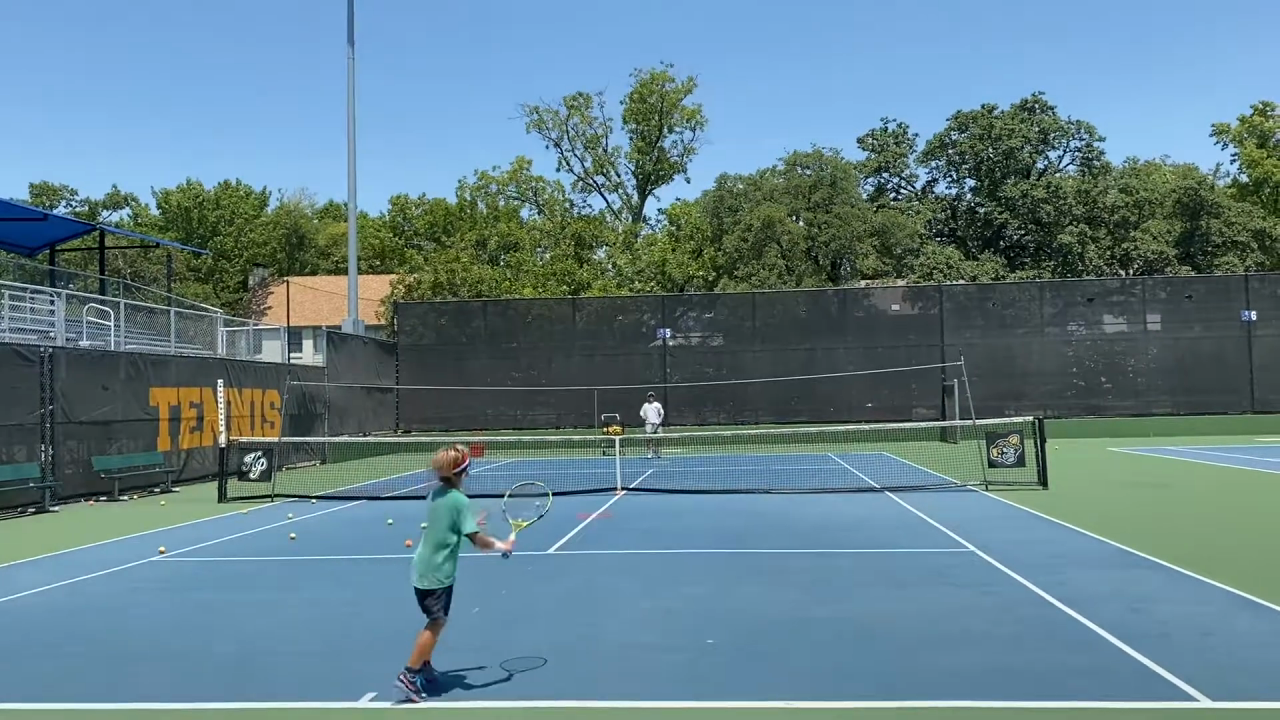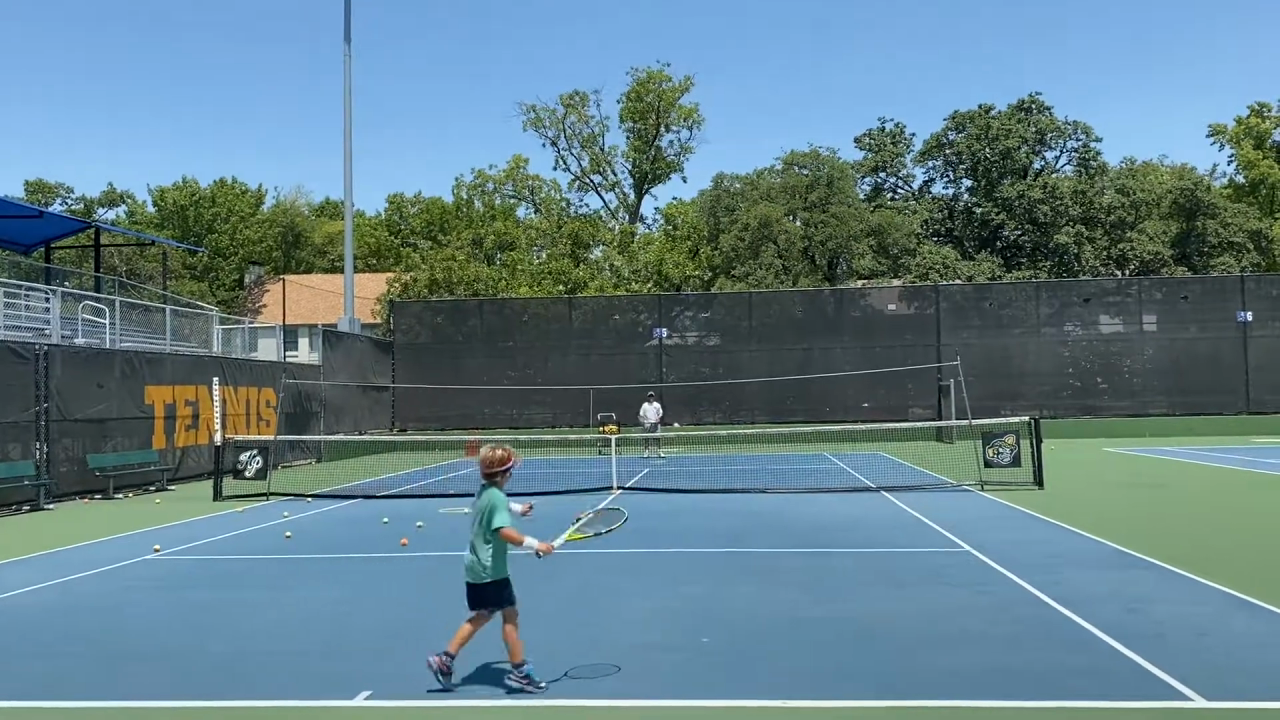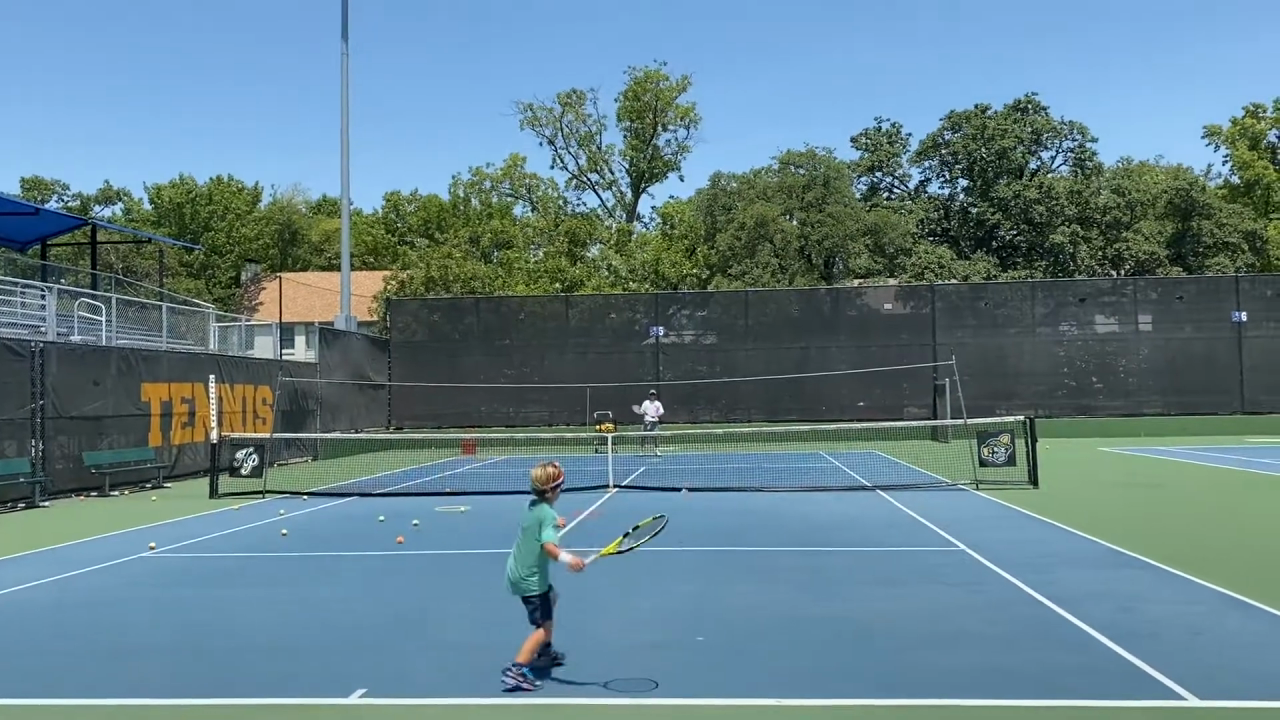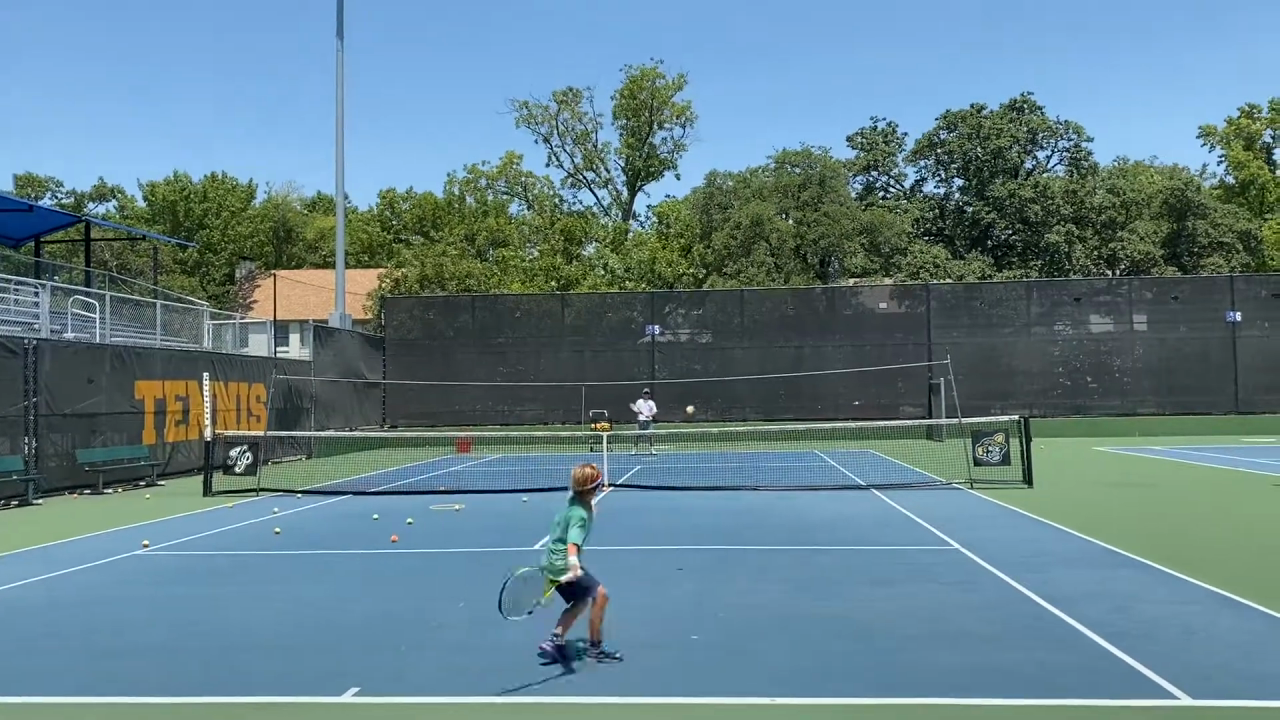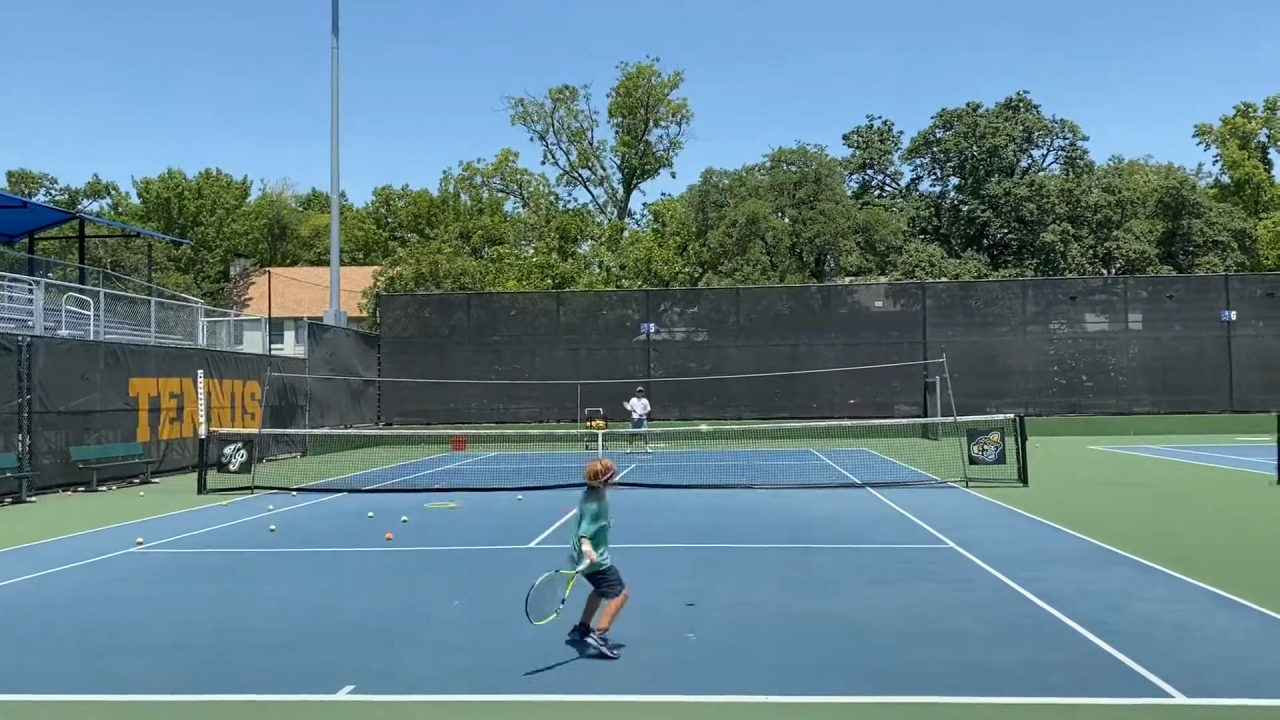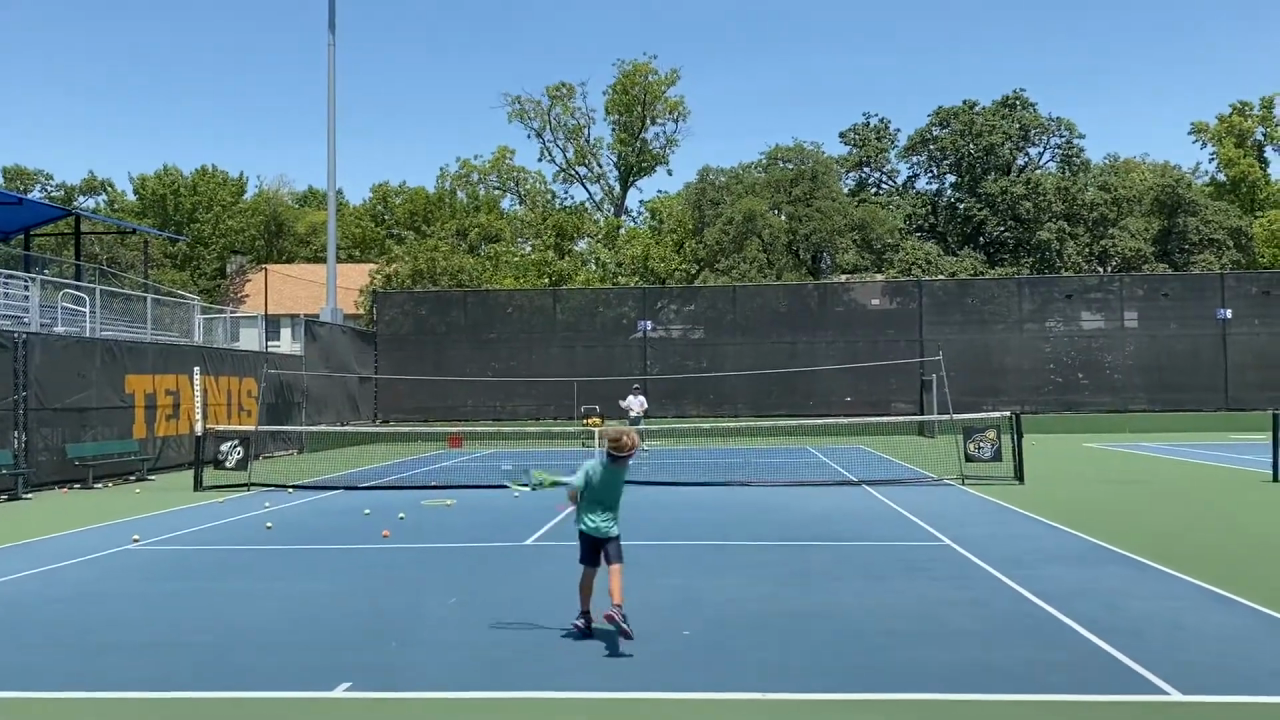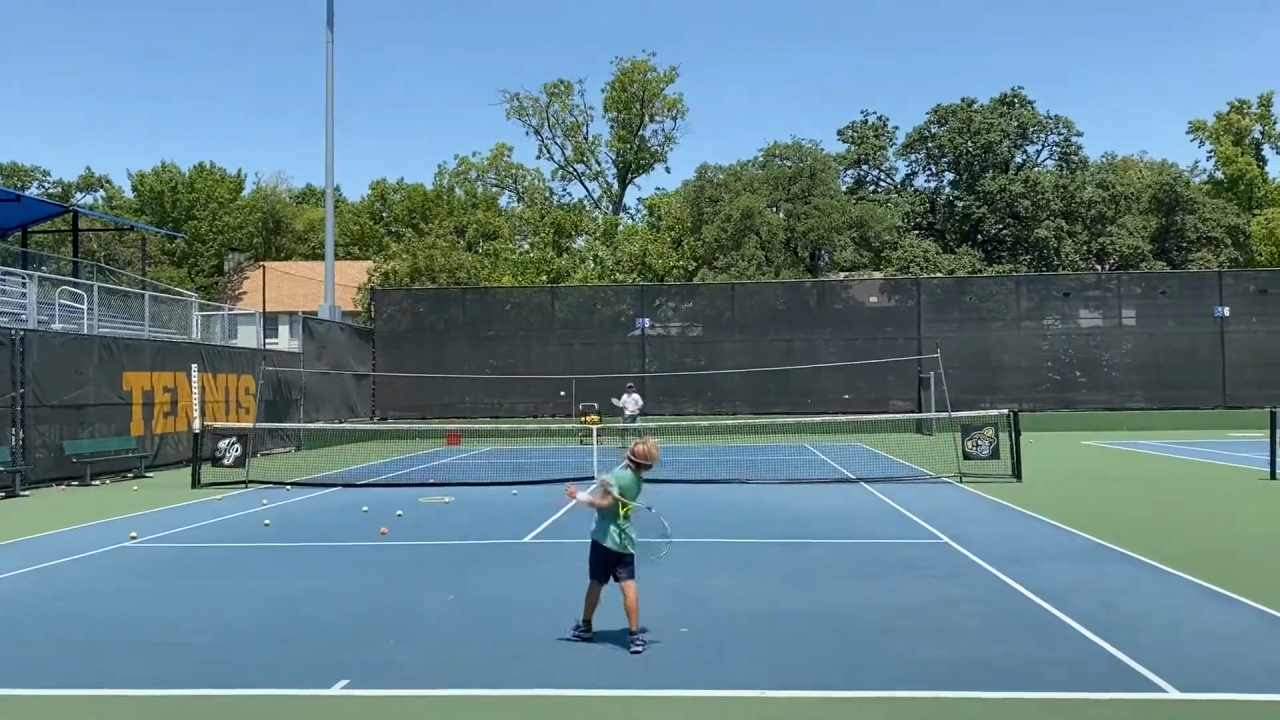
dt=0.3s
person 1, frame 1
left shoulder: (435, 494)
right shoulder: (460, 501)
right elbow: (476, 539)
left wrist: (471, 521)
right wrist: (500, 546)
left hip: (422, 570)
right hip: (438, 574)
left knee: (435, 620)
right knee: (436, 625)
left ankle: (423, 668)
right ankle: (408, 675)
person 1, frame 2
left shoulder: (483, 491)
right shoulder: (497, 497)
right elbow: (503, 531)
left wrist: (518, 509)
right wrist: (534, 543)
left hip: (475, 566)
right hip: (491, 570)
left knee: (482, 614)
right knee: (510, 614)
left ankle: (445, 660)
right ankle: (519, 672)
person 1, frame 3
left shoulder: (532, 504)
right shoulder: (547, 515)
right elbow: (548, 546)
left wrist: (556, 521)
right wrist: (569, 559)
left hip: (517, 574)
right hip: (531, 580)
left knee: (548, 608)
right knee: (544, 626)
left ankle: (544, 651)
right ankle: (515, 672)
person 1, frame 4
left shoulder: (576, 498)
right shoulder: (580, 515)
right elbow: (572, 544)
right wrist: (573, 564)
left hip: (555, 562)
right hip: (562, 566)
left knee: (581, 600)
right knee: (600, 594)
left ankle: (555, 641)
right ankle: (595, 648)
person 1, frame 5
left shoulder: (588, 494)
right shoulder: (594, 506)
right elbow: (584, 536)
right wrist: (588, 551)
right hip: (596, 560)
left knee: (602, 589)
right knee: (621, 593)
left ankle: (583, 628)
right ankle: (598, 635)
person 1, frame 6
left shoulder: (590, 466)
right shoulder: (623, 469)
left elbow: (573, 494)
left wrist: (581, 507)
left hip: (587, 526)
right hip: (609, 528)
left knee: (589, 570)
right knee: (615, 569)
left ankle: (584, 617)
right ankle: (617, 609)
person 1, frame 7
left shoulder: (618, 476)
right shoulder: (638, 482)
left elbow: (604, 503)
right elbow: (614, 495)
left wrist: (579, 496)
right wrist: (606, 485)
left hip: (604, 538)
right hip: (625, 541)
left knee: (595, 583)
right knee: (628, 586)
left ankle: (584, 627)
right ankle: (635, 636)
